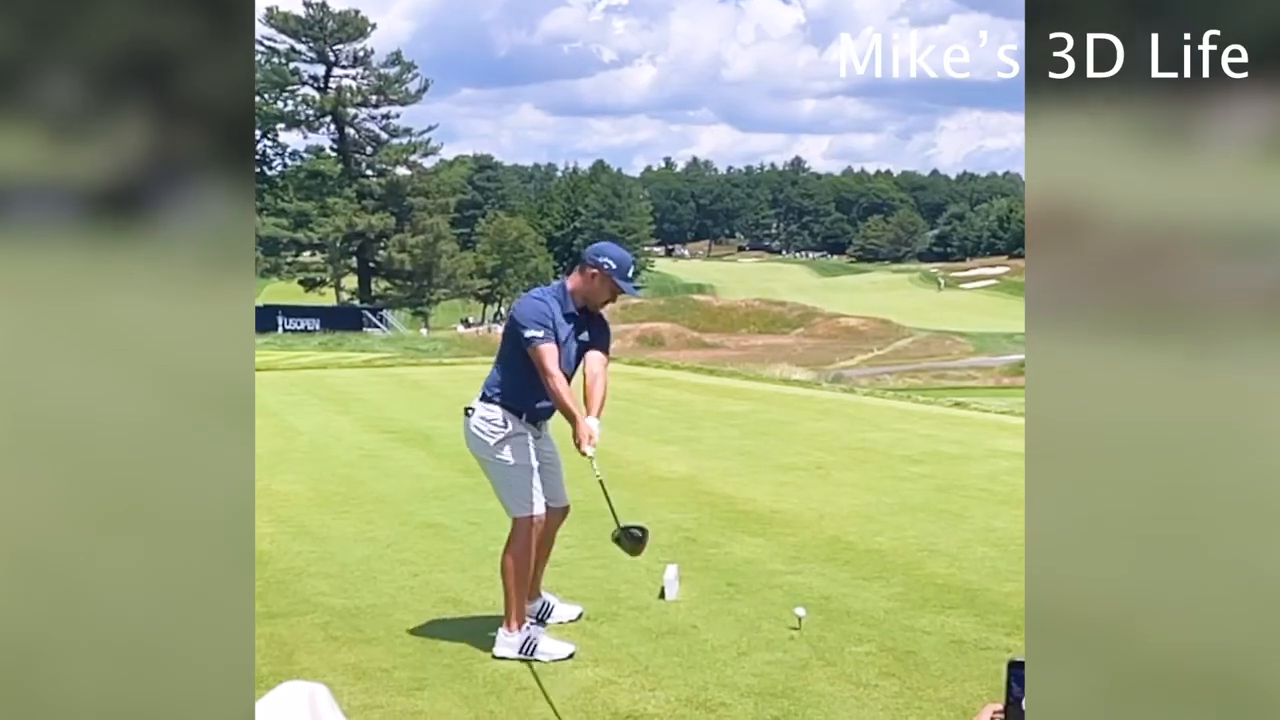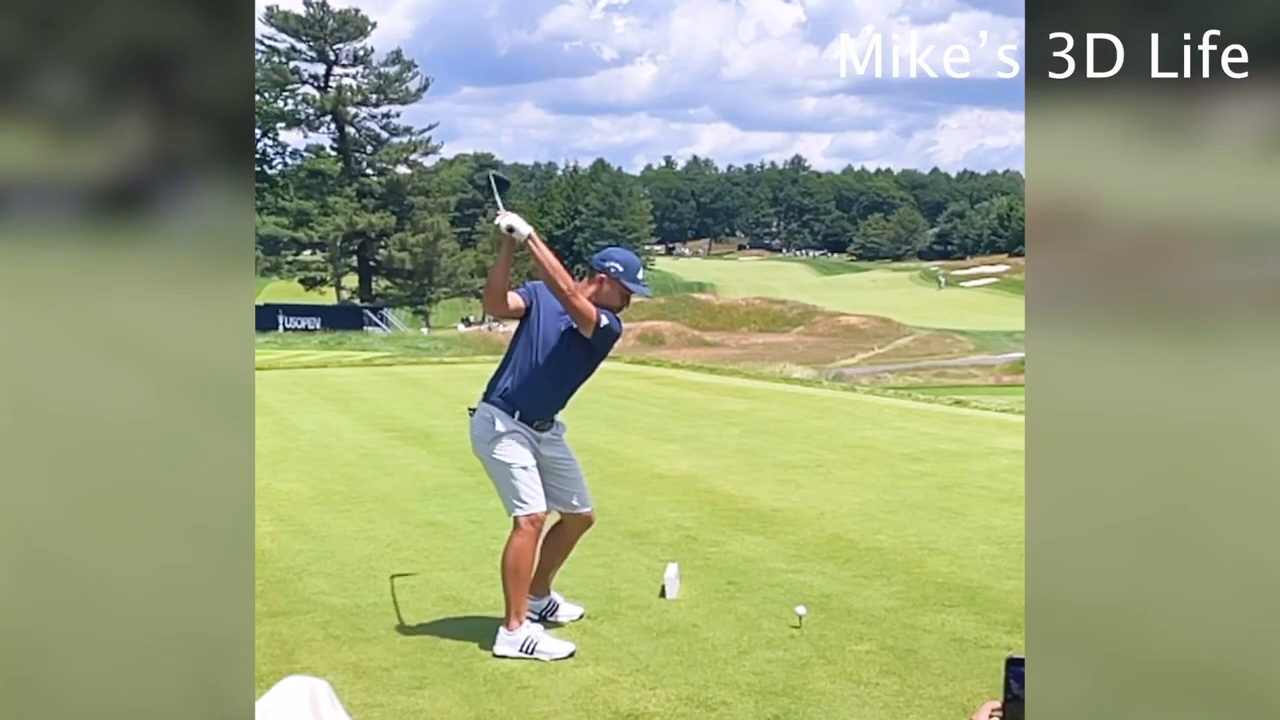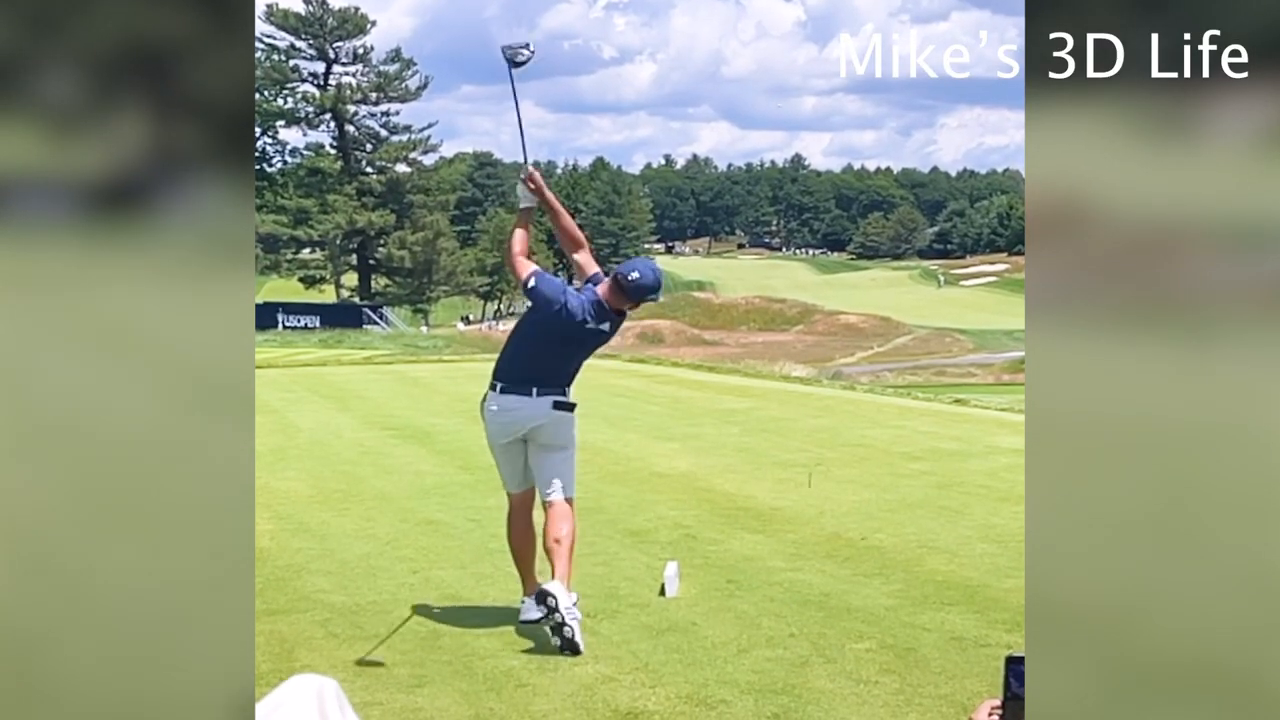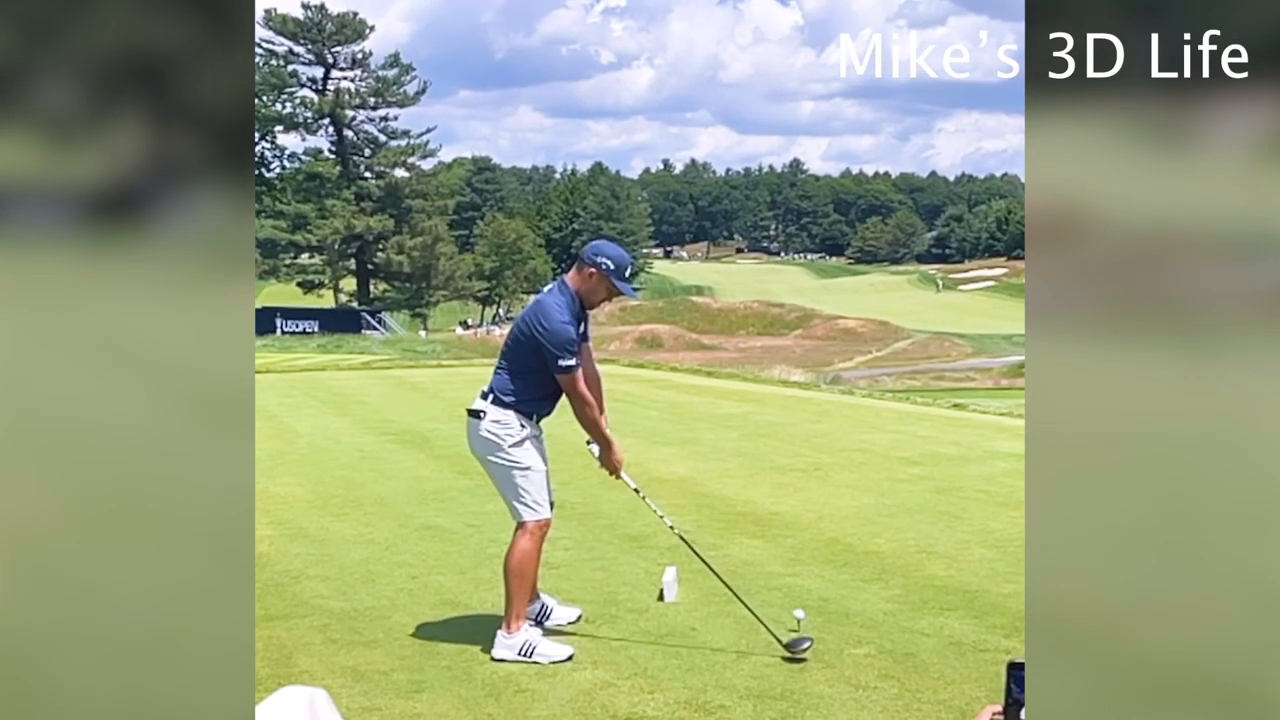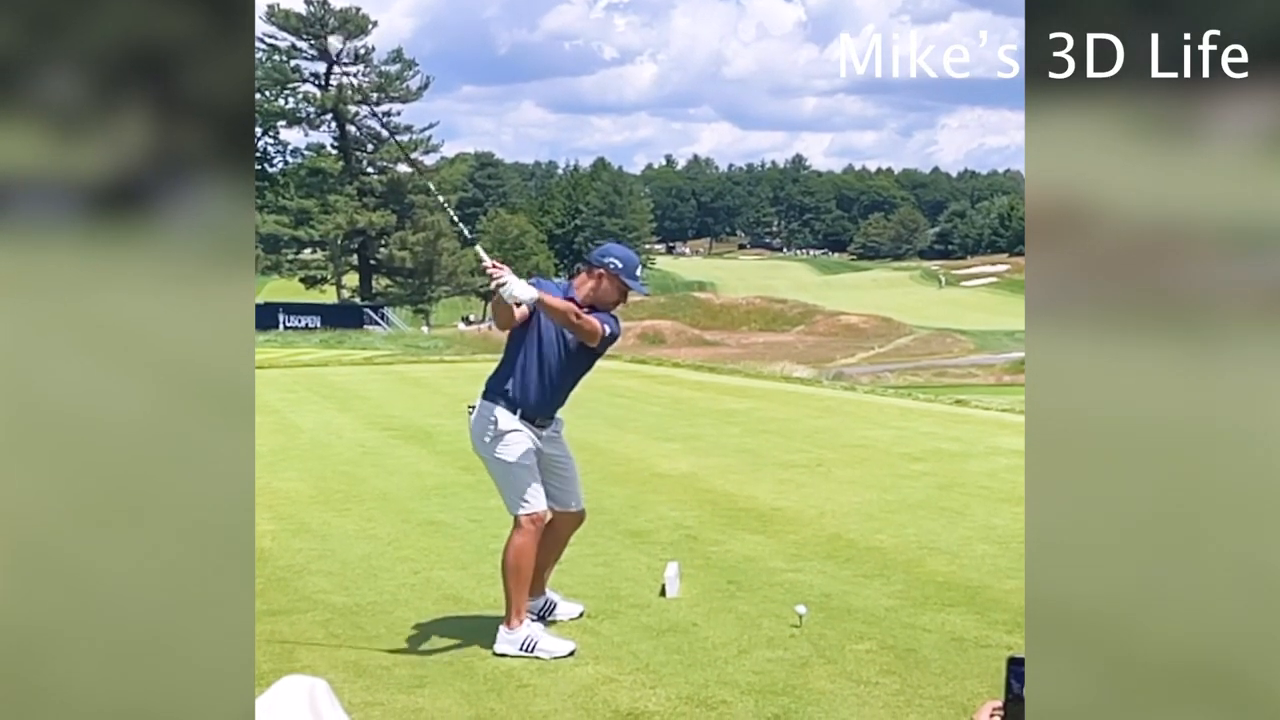
dt=0.5s
person 1, frame 1
left shoulder: (595, 325)
right shoulder: (537, 304)
left elbow: (595, 374)
right elbow: (549, 371)
left wrist: (593, 421)
right wrist: (577, 420)
left hip: (532, 426)
right hip: (499, 423)
left knee: (554, 510)
right knee: (530, 519)
left ankle: (532, 600)
right ankle: (513, 632)
person 1, frame 2
left shoulder: (609, 327)
right shoulder: (542, 295)
left elbow: (567, 294)
right elbow: (496, 306)
left wrist: (529, 236)
right wrist: (508, 245)
left hip: (544, 429)
right hip: (499, 423)
left knee: (579, 516)
right knee: (531, 518)
left ankle: (537, 596)
right ankle: (514, 630)
person 1, frame 3
left shoulder: (558, 300)
right shoulder: (608, 323)
left elbow: (516, 257)
right elbow: (579, 249)
left wrist: (529, 204)
left hip: (502, 406)
right hip: (551, 410)
left knee: (520, 503)
right knee: (558, 503)
left ankle: (532, 597)
right ankle: (558, 589)
person 1, frame 4
left shoulder: (577, 310)
right shoulder: (554, 315)
left elbow: (590, 375)
right elbow: (579, 394)
left wrist: (606, 436)
right wrist: (607, 443)
left hip: (521, 424)
right hip: (503, 425)
left knee: (540, 512)
right knee: (534, 521)
left ankle: (531, 602)
right ankle: (513, 634)
person 1, frame 5
left shoulder: (605, 324)
right shoulder: (540, 288)
left elbow: (578, 323)
right elbow: (506, 321)
left wrist: (531, 295)
right wrist: (505, 289)
left hip: (546, 426)
right hip: (502, 420)
left knee: (570, 513)
right knee: (531, 516)
left ankle: (535, 598)
right ankle: (514, 629)
